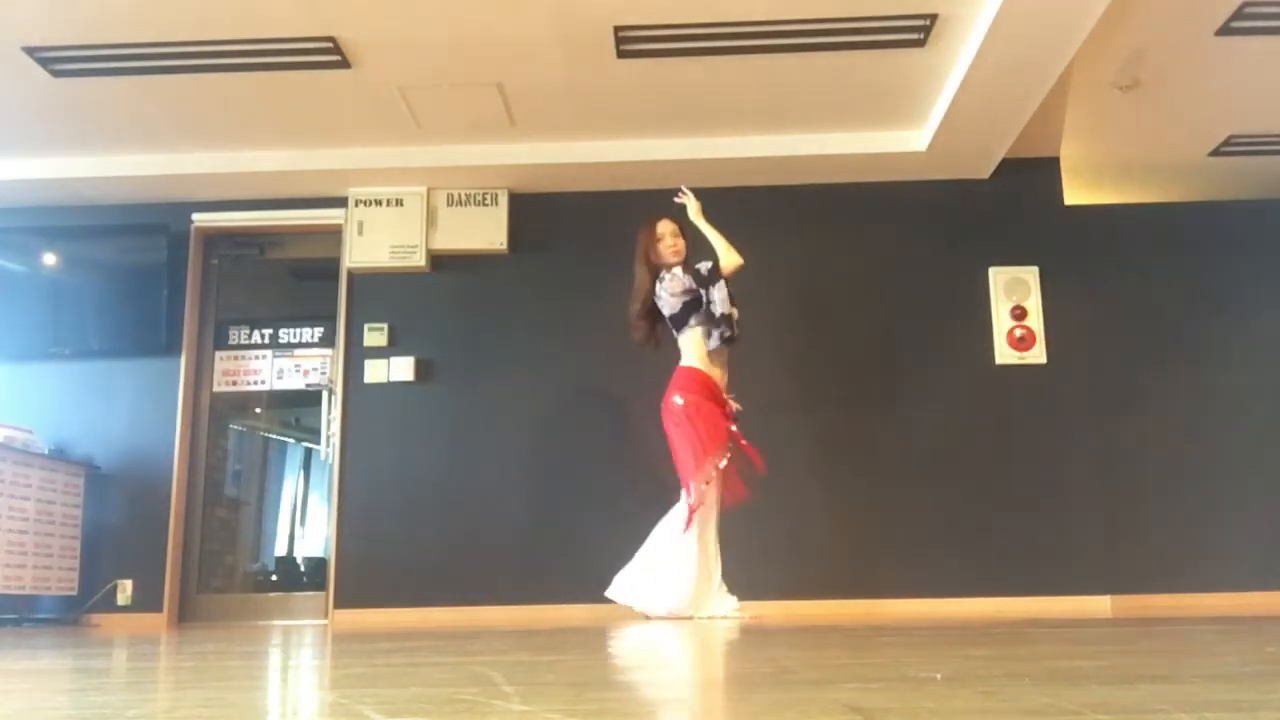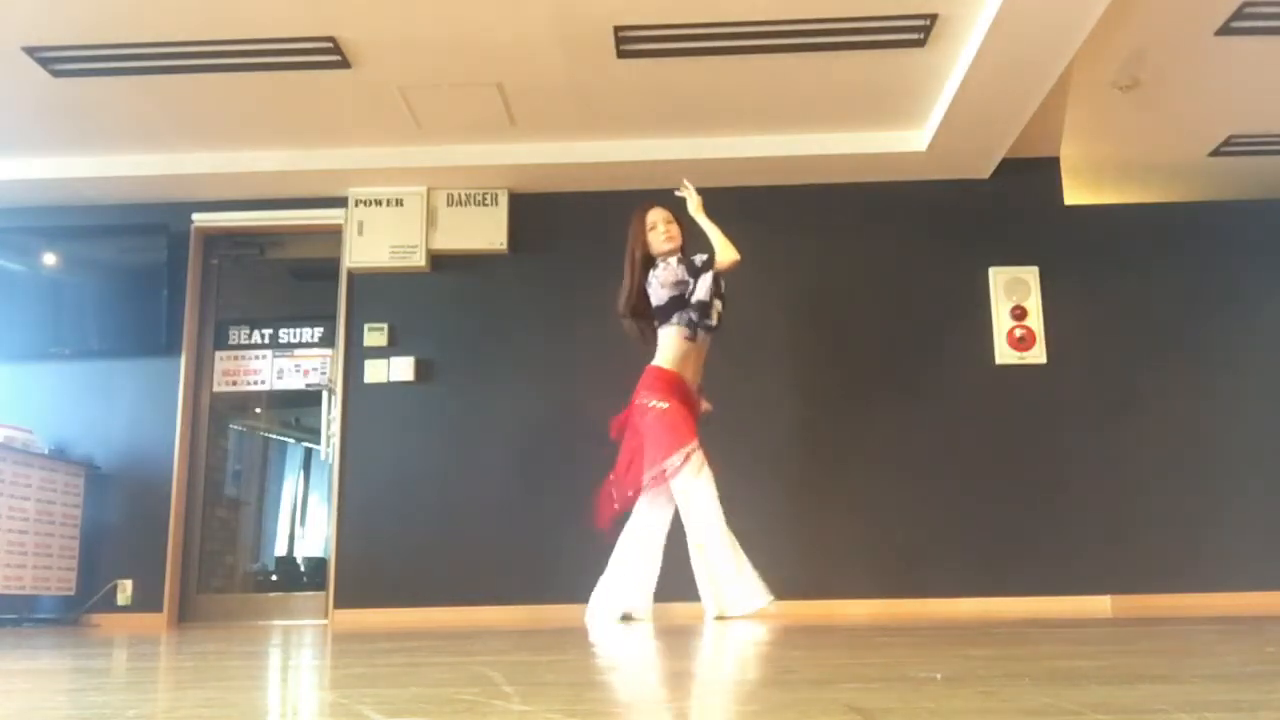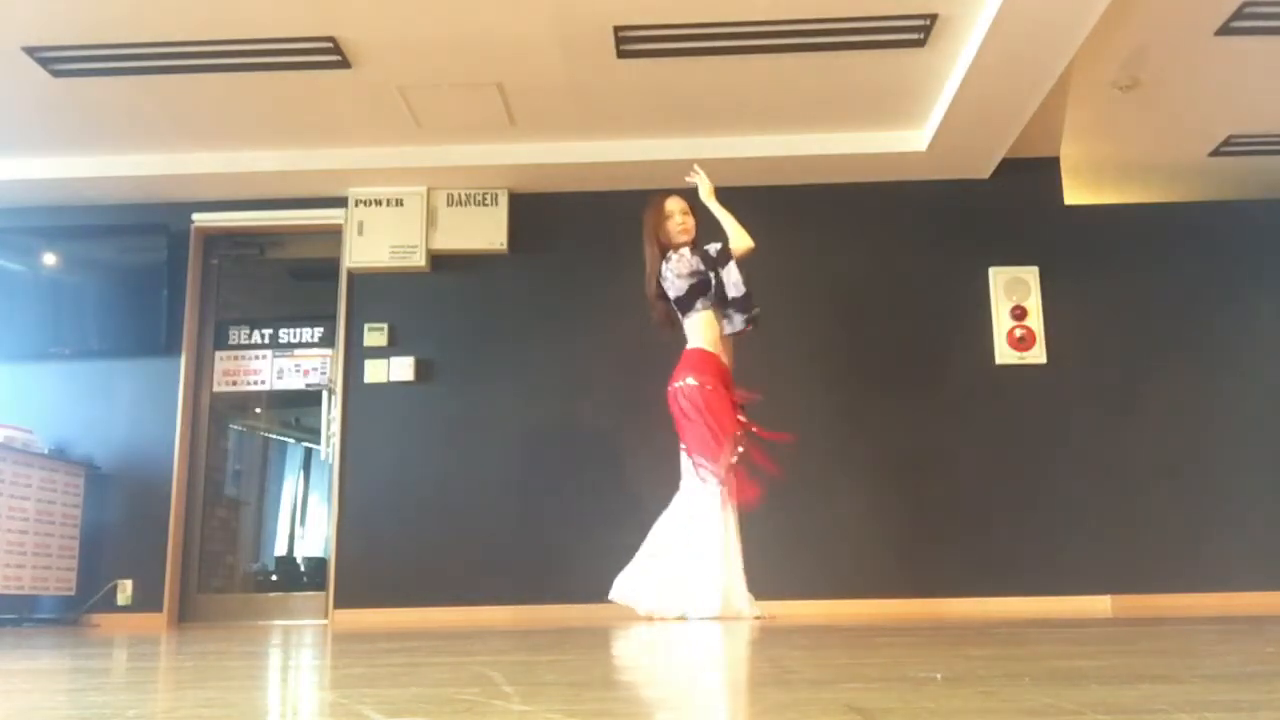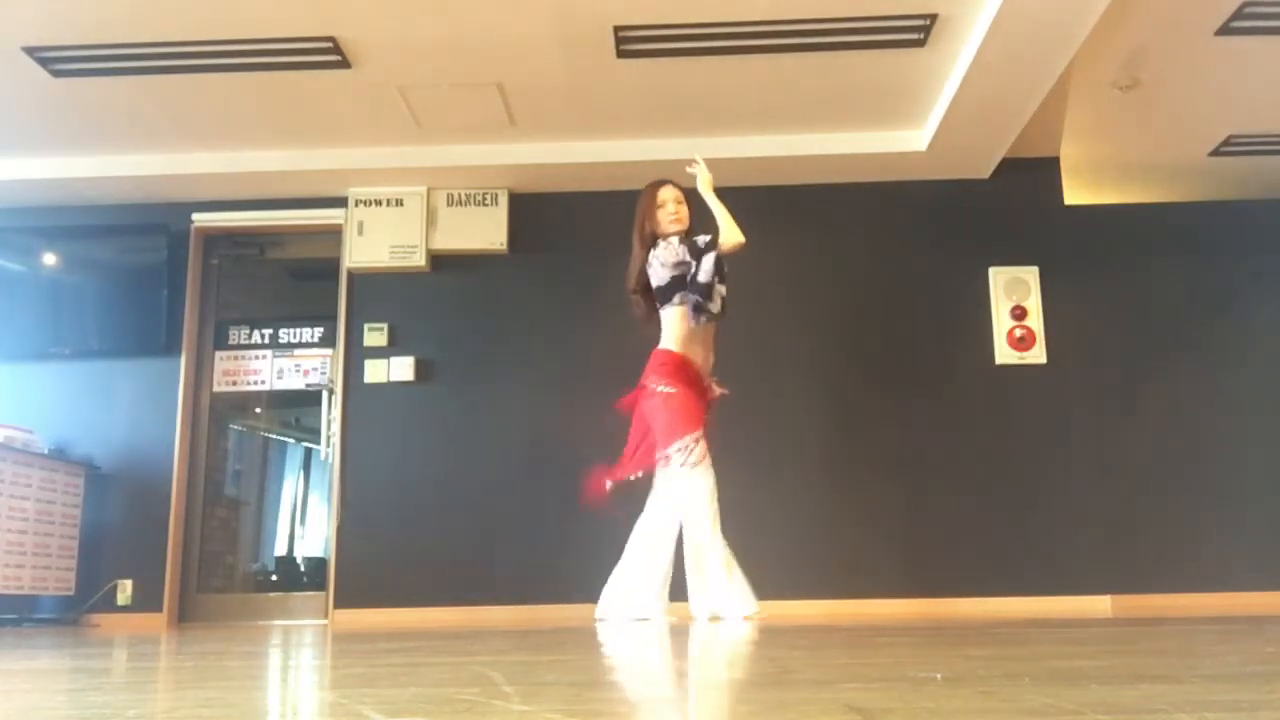
dt=0.5s
person 1, frame 1
left shoulder: (686, 285)
right shoulder: (672, 281)
right elbow: (733, 261)
right wrist: (701, 219)
left hip: (707, 399)
right hip: (691, 394)
left knee: (699, 500)
right knee: (702, 498)
left ankle: (653, 589)
right ankle: (693, 597)
person 1, frame 2
left shoulder: (679, 274)
right shoulder: (665, 271)
right elbow: (729, 257)
right wrist: (699, 212)
left hip: (673, 395)
right hip: (661, 393)
left knee: (658, 501)
right knee: (698, 496)
left ankle: (618, 600)
right ankle: (729, 594)
person 1, frame 3
left shoulder: (694, 266)
right shoulder: (681, 260)
right elbow: (744, 244)
right wrist: (712, 199)
left hip: (702, 381)
right hip: (699, 377)
left knee: (699, 492)
right knee: (718, 489)
left ankle: (654, 588)
right ankle: (722, 597)
person 1, frame 4
left shoulder: (683, 255)
right shoulder: (666, 251)
right elbow: (734, 239)
right wrist: (709, 192)
left hip: (687, 383)
right hip: (672, 379)
left knee: (673, 495)
right knee: (694, 490)
left ankle: (634, 597)
right ankle: (717, 596)
